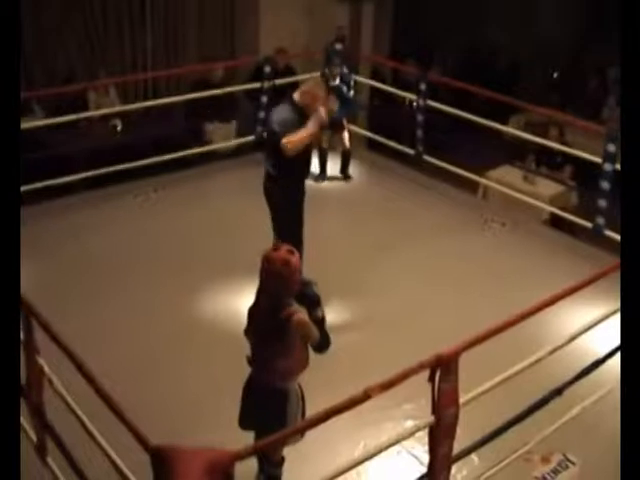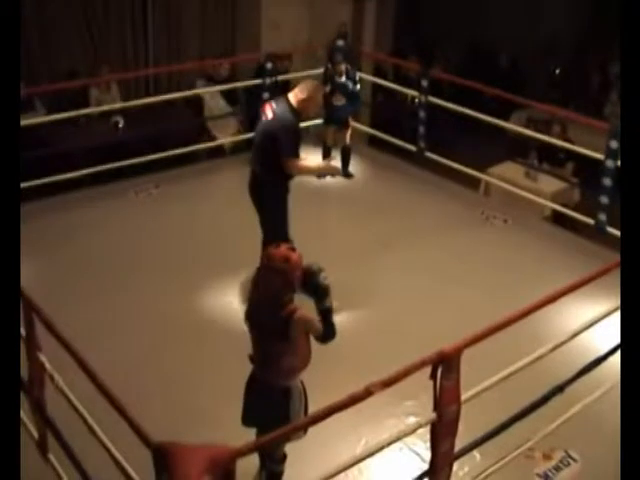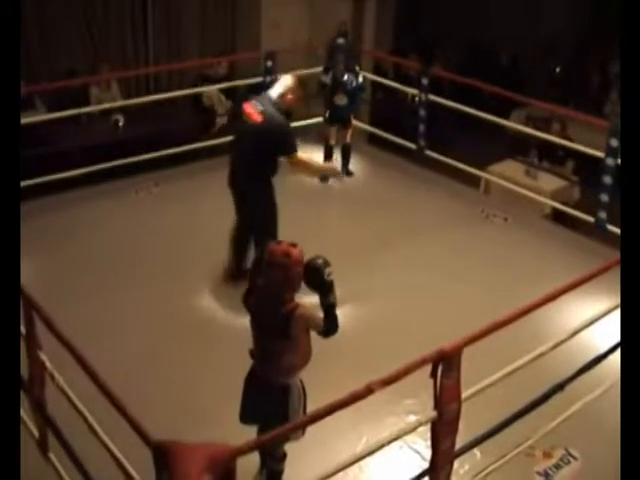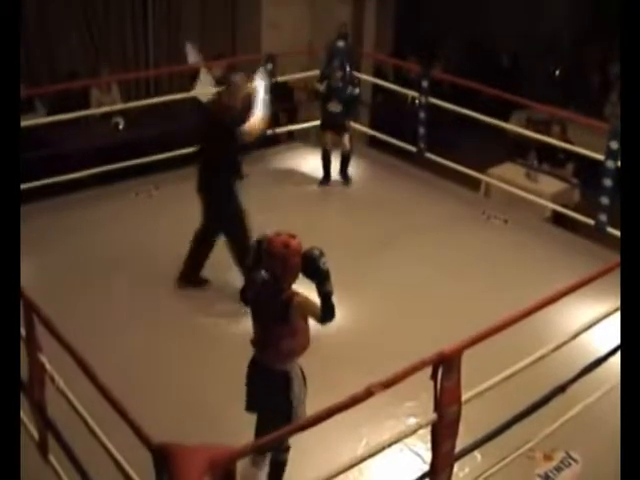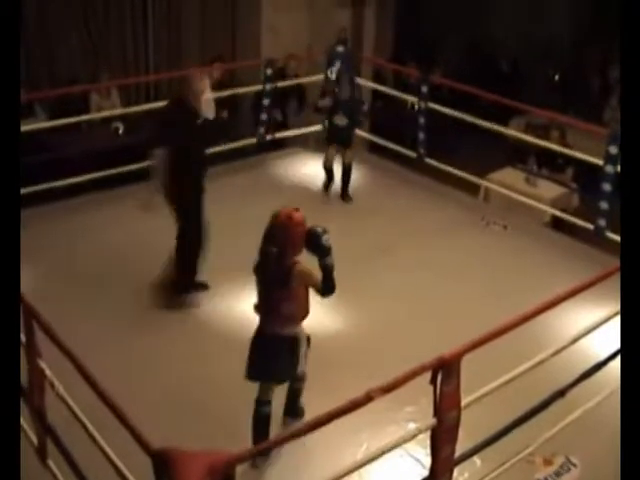
dt=0.4s
person 1, frame 1
left shoulder: (256, 308)
right shoulder: (297, 320)
right elbow: (322, 345)
right wrist: (315, 311)
left hip: (258, 383)
right hip: (283, 390)
left knee: (263, 434)
right knee: (276, 445)
person 1, frame 2
left shoulder: (257, 304)
right shoulder: (298, 318)
right elbow: (327, 334)
left wrist: (257, 284)
right wrist: (323, 299)
left hip: (260, 380)
right hip: (285, 387)
left knee: (264, 431)
right knee: (278, 443)
person 1, frame 3
left shoulder: (257, 300)
right shoulder: (299, 314)
right elbow: (330, 328)
left wrist: (258, 269)
right wrist: (327, 293)
left hip: (259, 377)
right hip: (284, 385)
left knee: (265, 429)
right knee: (277, 441)
person 1, frame 4
left shoulder: (257, 289)
right shoulder: (297, 302)
right elbow: (327, 316)
left wrist: (256, 260)
right wrist: (323, 282)
left hip: (260, 366)
right hip: (285, 373)
left knee: (265, 415)
right knee: (282, 432)
left ankle: (259, 454)
person 1, frame 5
left shoulder: (266, 261)
right shoulder: (299, 270)
right elbow: (327, 289)
left wrist: (269, 237)
right wrist: (325, 257)
left hip: (266, 333)
right hip: (291, 335)
left knee: (265, 390)
right knee: (298, 374)
left ankle: (260, 448)
right ankle: (291, 412)
person 2, frame 1
left shoulder: (300, 111)
right shoulder: (283, 115)
right elbow: (289, 147)
left wrist: (322, 117)
right wrist: (315, 123)
left hip: (293, 183)
right hip: (281, 186)
left knee: (293, 234)
right knee: (289, 238)
person 2, frame 2
left shoulder: (276, 104)
right shoulder: (285, 121)
right elbow: (293, 166)
right wrist: (324, 167)
left hip: (265, 180)
right hip: (269, 186)
left knee: (277, 234)
right knee: (276, 238)
person 2, frame 3
left shoulder: (251, 103)
right shoulder: (277, 123)
right elbow: (295, 160)
right wrist: (325, 169)
left hip: (238, 177)
right hip: (256, 183)
left knee: (244, 224)
right knee: (265, 234)
left ankle: (235, 269)
person 2, frame 4
left shoulder: (212, 108)
right shoulder: (223, 118)
right elbow: (251, 130)
right wrist: (261, 91)
left hip: (209, 181)
right hip: (220, 185)
left knee: (210, 228)
right knee: (239, 237)
left ankle: (189, 275)
person 2, frame 5
left shoulder: (192, 110)
right shoulder: (173, 115)
right elbow: (159, 154)
right wrist: (162, 187)
left hip: (193, 181)
right hip: (183, 184)
left knee: (189, 231)
right knee: (193, 233)
left ankle: (186, 280)
right ankle: (174, 286)
person 3, frame 1
left shoulder: (346, 80)
right shoulder: (324, 80)
left elbow: (349, 99)
left hip: (340, 118)
left knee: (346, 147)
right knee: (323, 146)
left ankle: (345, 170)
right ankle: (322, 172)
person 3, frame 2
left shoulder: (351, 76)
right shoulder: (329, 76)
left elbow: (356, 95)
right elbow: (324, 94)
left hip: (345, 114)
right hip: (331, 114)
left knee: (346, 143)
right knee: (328, 142)
left ankle: (345, 168)
person 3, frame 3
left shoulder: (352, 77)
right shoulder: (331, 76)
left elbow: (359, 90)
right elbow: (324, 86)
left hip: (346, 114)
right hip: (333, 114)
left knee: (346, 142)
right knee: (330, 142)
left ankle: (345, 166)
person 3, frame 4
left shoulder: (347, 86)
right shoulder: (326, 84)
left elbow: (354, 101)
right elbow: (318, 93)
left wrist: (354, 87)
right wrist: (323, 79)
left hip: (342, 121)
right hip: (327, 121)
left knee: (346, 149)
right knee: (326, 148)
left ankle: (344, 172)
right ankle: (326, 175)
person 3, frame 5
left shoulder: (354, 101)
right shoulder: (332, 98)
left elbow: (362, 114)
right elbow: (319, 107)
right wrist: (325, 95)
left hip: (347, 135)
right hip: (333, 133)
left knee: (347, 163)
right knee: (328, 162)
left ankle: (345, 191)
right ankle: (329, 179)
